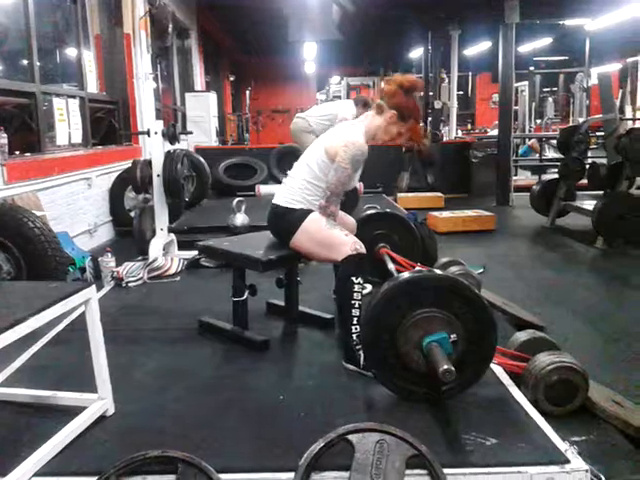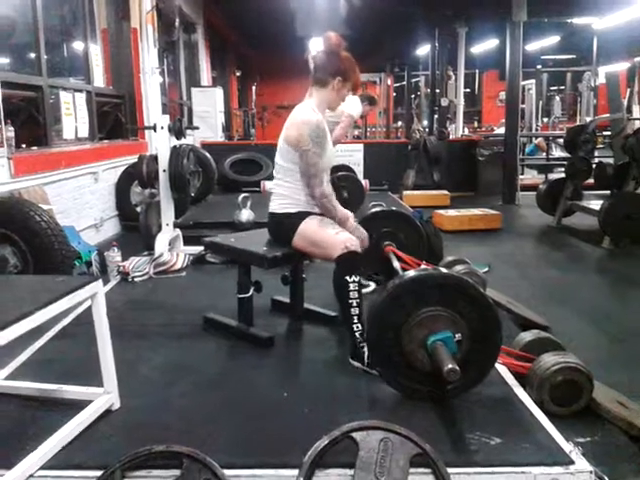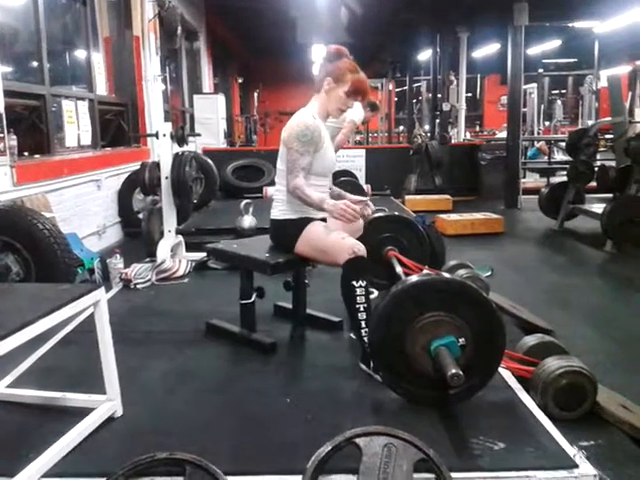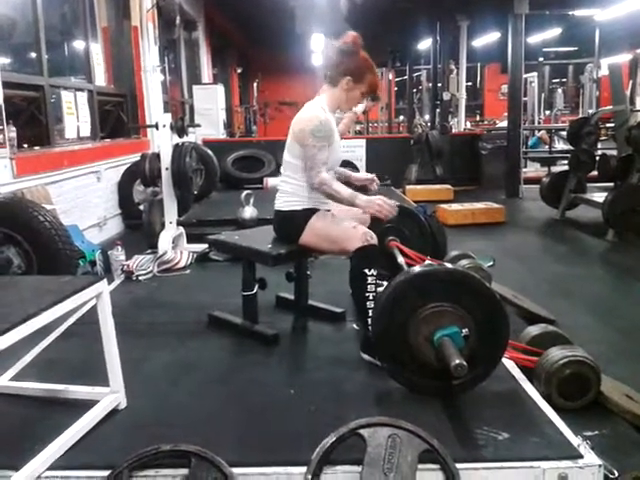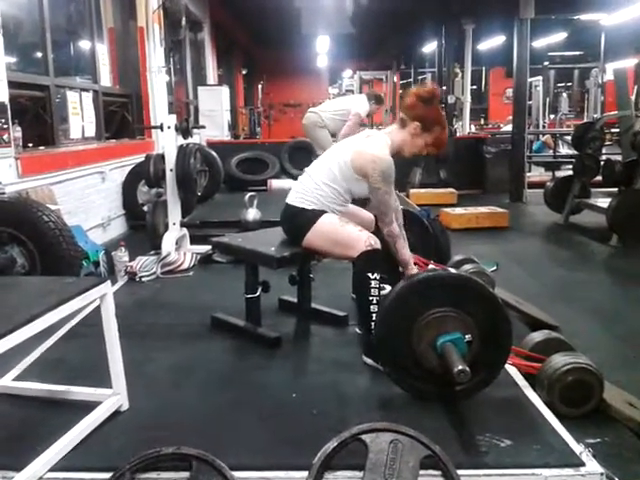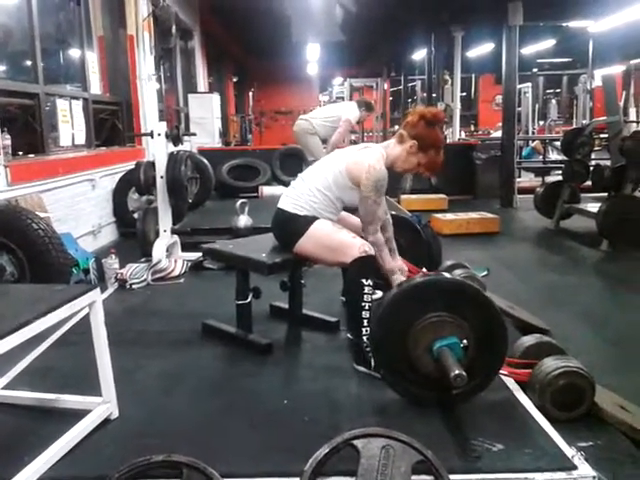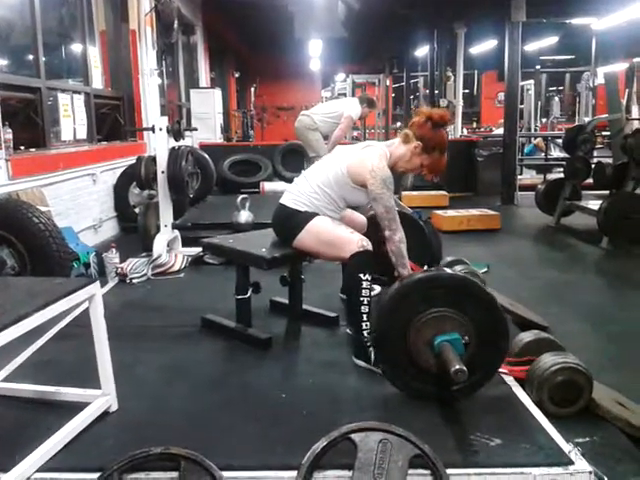
dt=0.7s
person 1, frame 1
left shoulder: (353, 129)
right shoulder: (355, 146)
right elbow: (329, 202)
left wrist: (340, 232)
right wrist: (337, 237)
left hip: (299, 208)
right hip: (289, 214)
left knee: (355, 231)
right knee: (353, 253)
right ankle: (354, 351)
person 1, frame 2
left shoulder: (309, 114)
right shoulder: (310, 121)
left elbow: (318, 182)
right elbow: (317, 188)
left wrist: (346, 218)
right wrist: (348, 224)
left hip: (304, 210)
right hip: (289, 217)
left knee: (355, 230)
right knee: (348, 248)
left ankle: (358, 303)
right ankle: (360, 349)
person 1, frame 3
left shoulder: (317, 123)
right shoulder: (306, 124)
right elbow: (295, 185)
left wrist: (345, 198)
right wrist: (329, 205)
left hip: (309, 217)
right hip: (290, 223)
left knee: (362, 224)
right knee: (354, 254)
left ankle: (361, 296)
right ankle: (370, 353)
person 1, frame 4
left shoulder: (321, 113)
right shoulder: (317, 119)
right elbow: (317, 179)
left wrist: (353, 176)
right wrist: (365, 199)
left hip: (310, 207)
right hip: (295, 214)
left knee: (369, 218)
right knee: (364, 242)
left ankle: (370, 295)
right ankle: (371, 343)
person 1, frame 5
left shoulder: (377, 139)
right shoulder: (378, 157)
left elbow: (391, 210)
right elbow: (389, 223)
left wrist: (406, 254)
right wrist: (408, 268)
left hip: (316, 206)
right hip: (302, 214)
left knee: (376, 227)
right knee: (370, 247)
left ankle: (376, 308)
right ankle: (375, 347)
person 1, frame 6
left shoulder: (374, 153)
right shoulder: (374, 167)
left elbow: (382, 215)
right elbow: (372, 234)
left wrist: (395, 257)
right wrist: (394, 278)
left hip: (304, 211)
right hip: (293, 219)
left knee: (360, 232)
right knee: (362, 252)
left ankle: (355, 301)
right ankle: (364, 353)
person 1, frame 7
left shoulder: (378, 151)
right shoulder: (377, 167)
left elbow: (386, 223)
right elbow: (392, 231)
left wrist: (402, 267)
left hip: (306, 208)
right hip: (293, 216)
left knee: (365, 226)
right knee: (360, 248)
left ankle: (354, 289)
right ankle: (364, 348)
